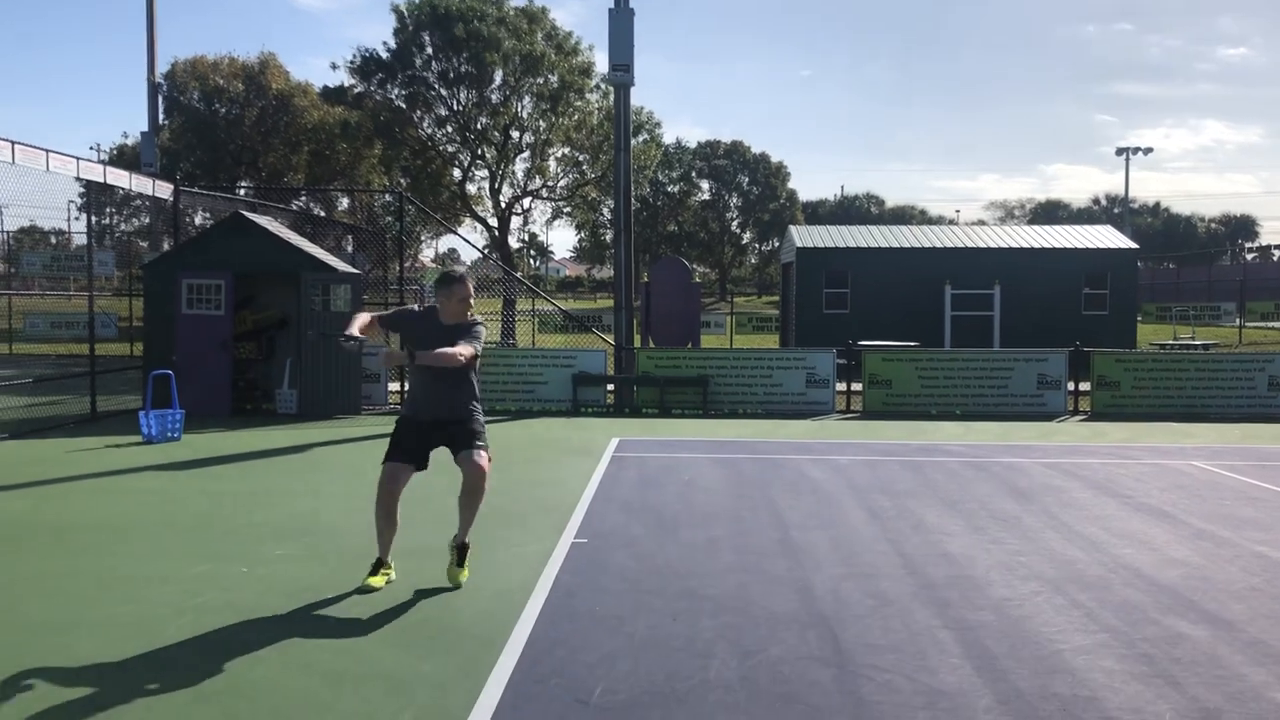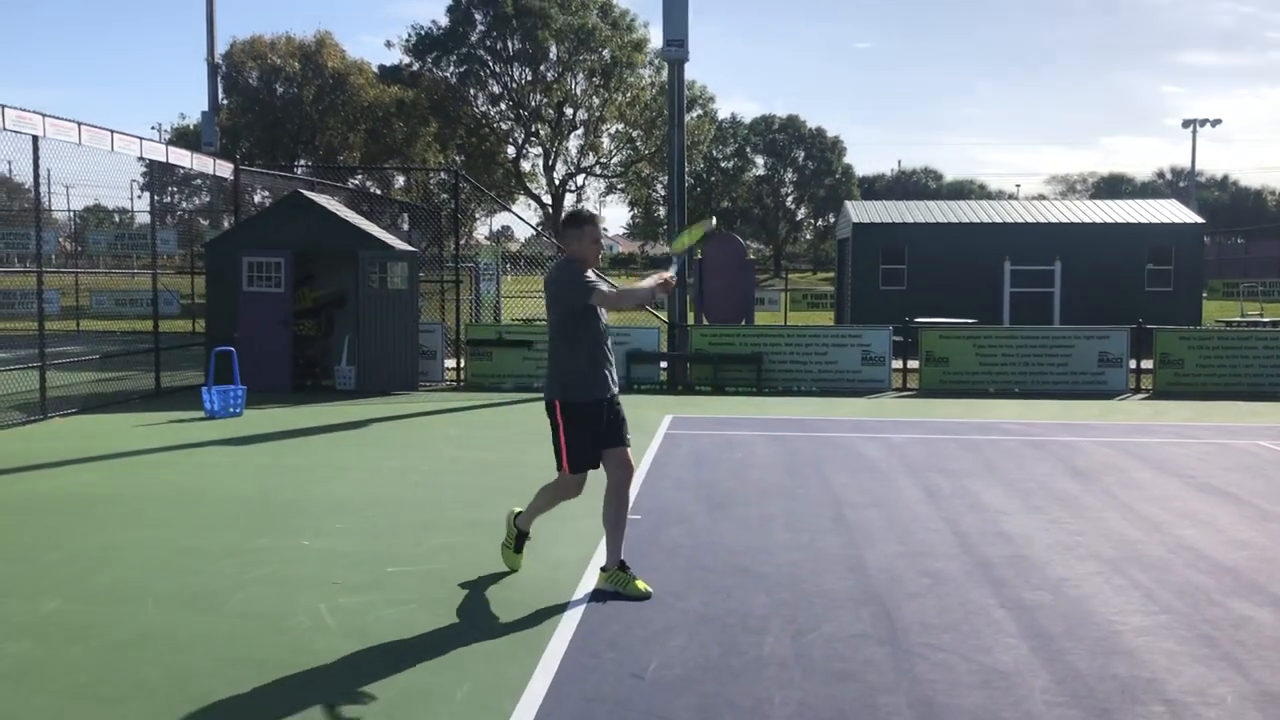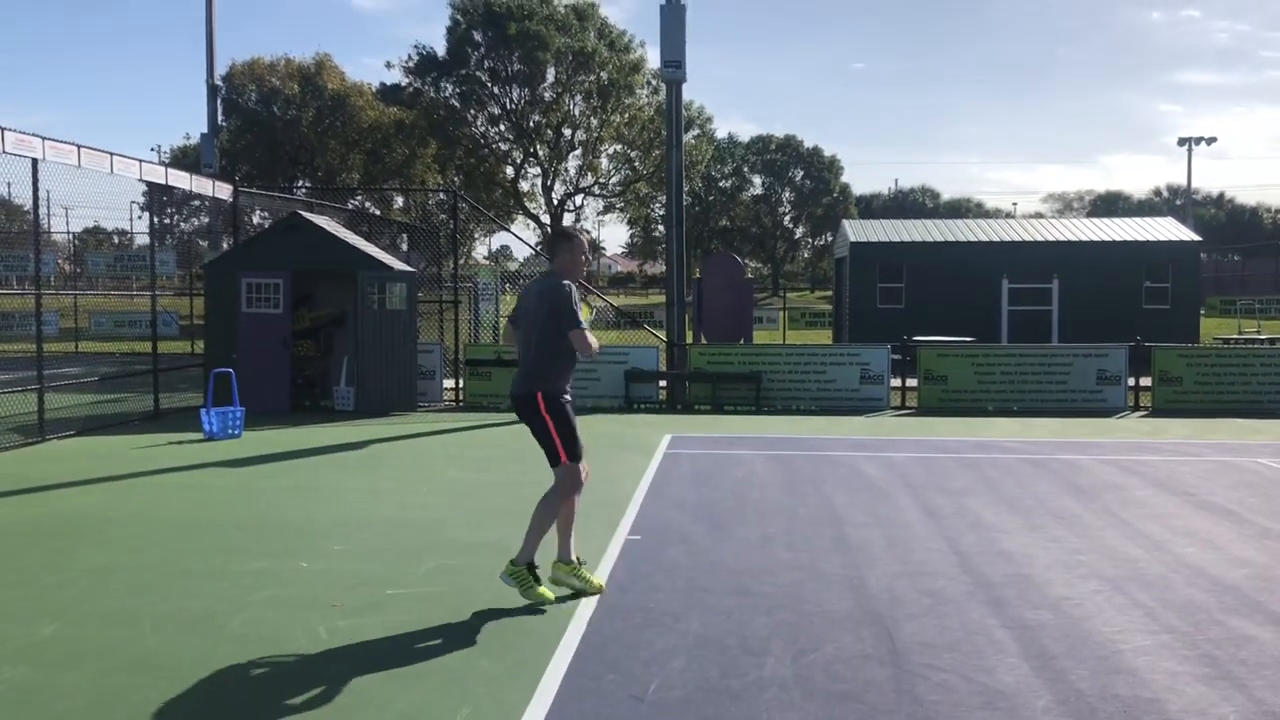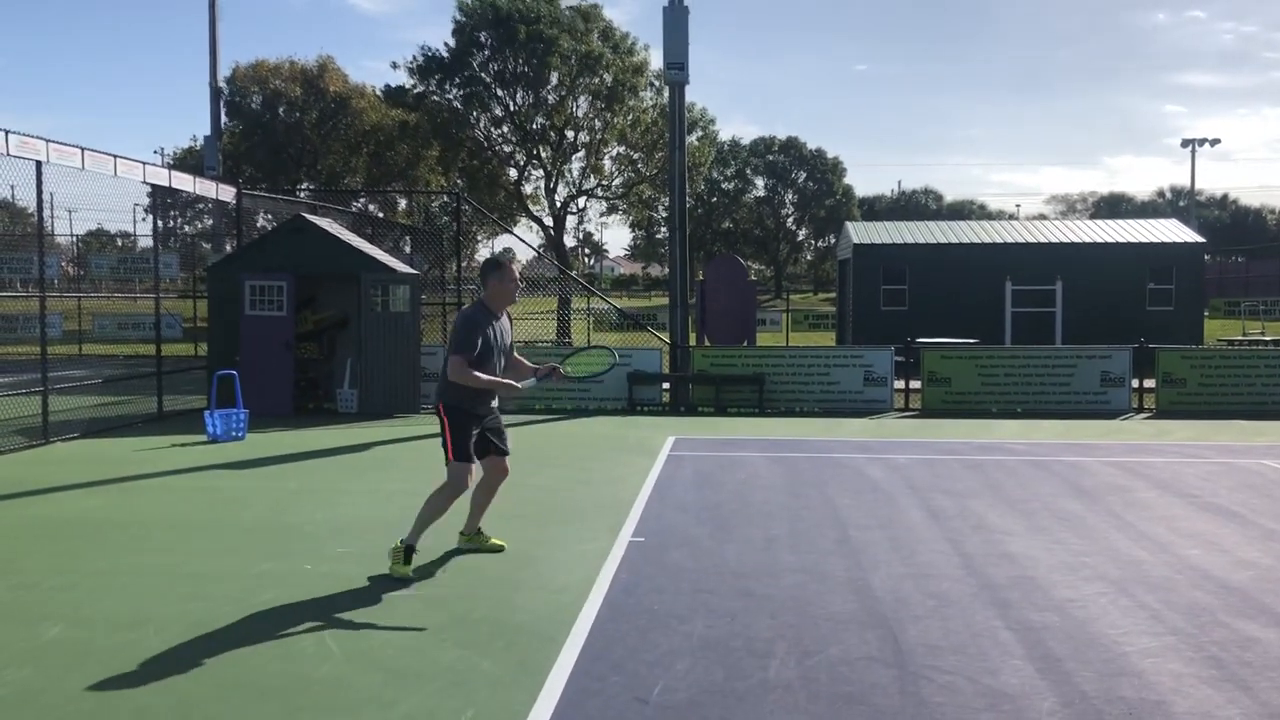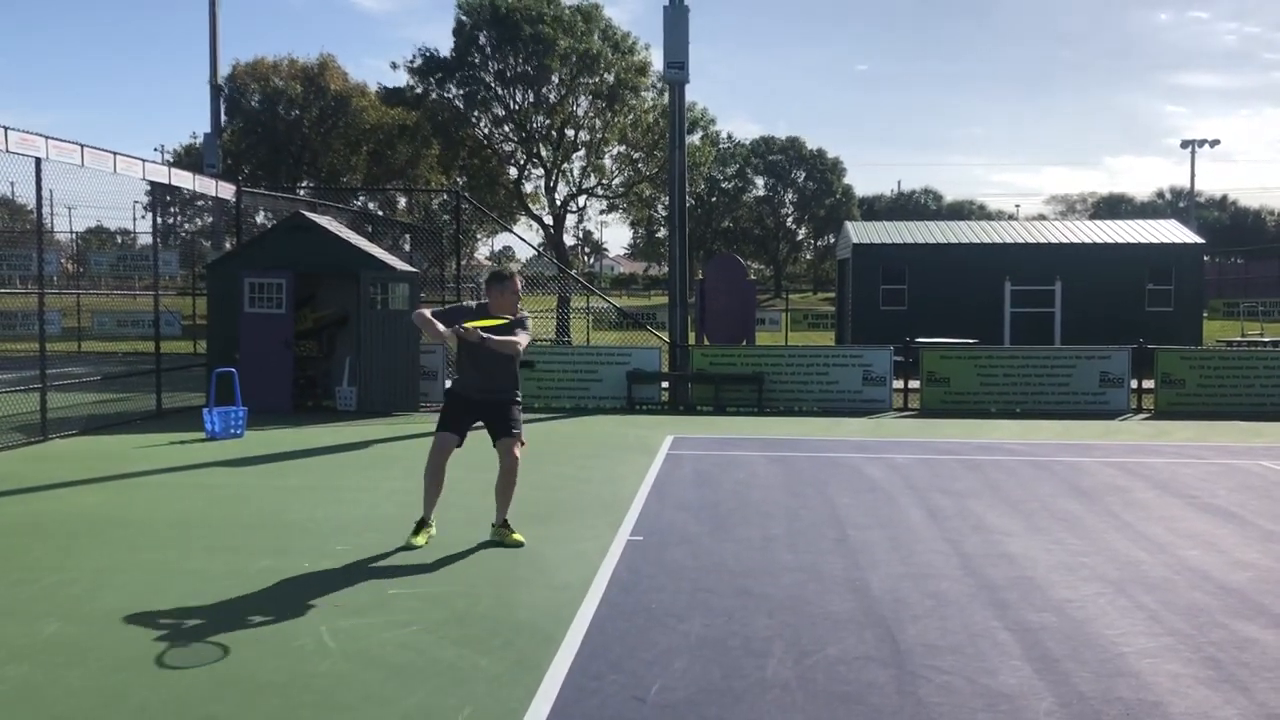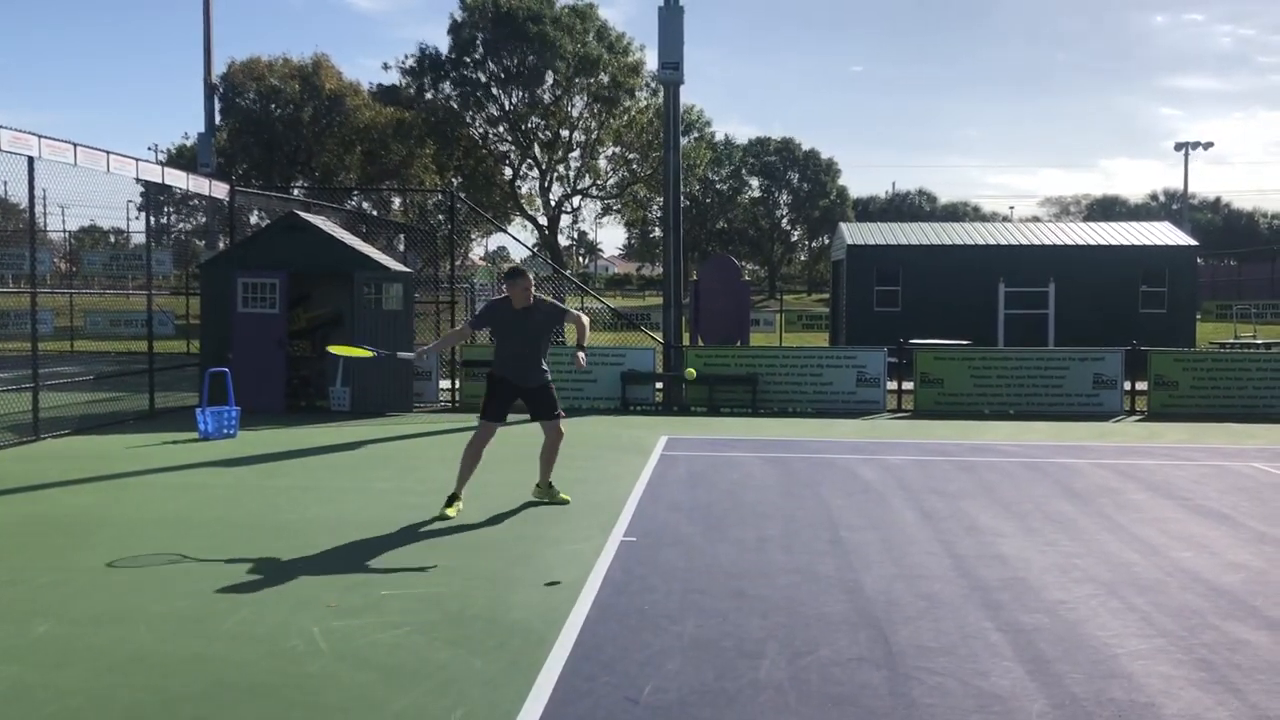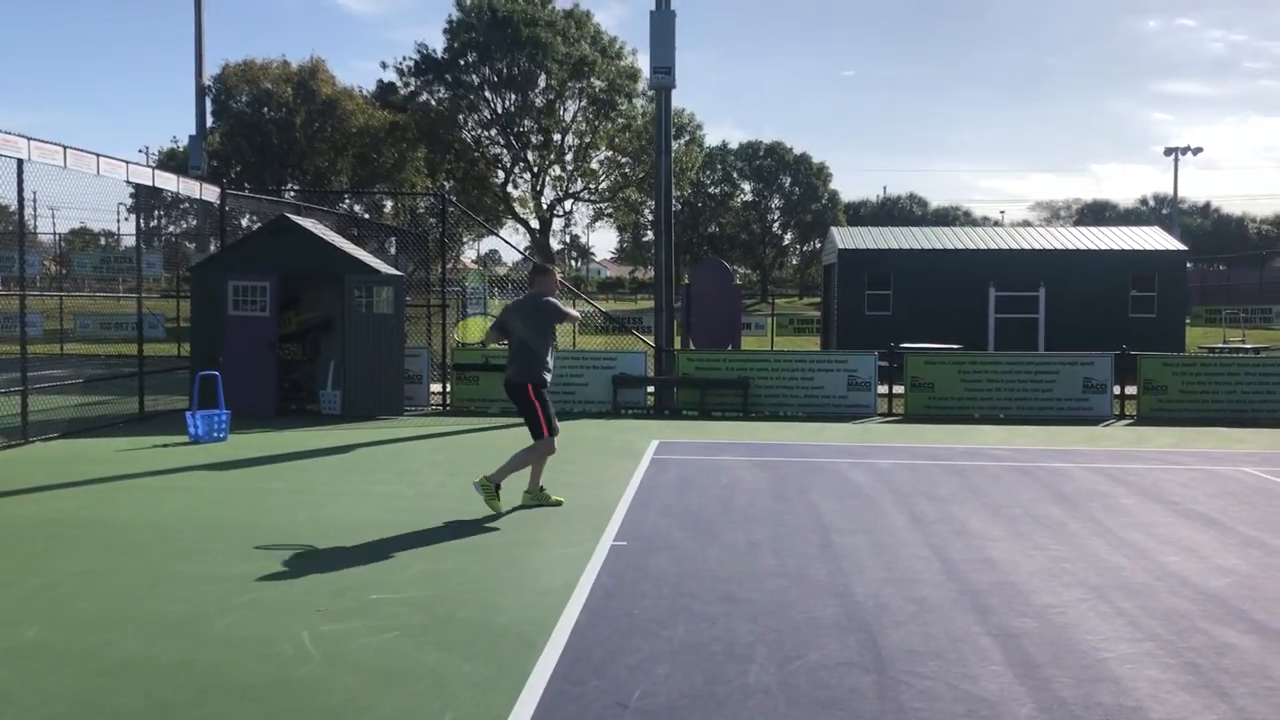
dt=0.7s
person 1, frame 1
left shoulder: (474, 327)
right shoulder: (415, 317)
left elbow: (457, 356)
right elbow: (370, 318)
left wrist: (410, 357)
right wrist: (353, 329)
left hip: (462, 415)
right hip: (418, 415)
left knee: (478, 470)
right knee: (388, 484)
left ankle: (460, 543)
right ankle: (384, 562)
person 1, frame 2
left shoulder: (586, 274)
right shoulder: (566, 279)
left elbow: (631, 295)
right elbow: (625, 298)
left wrist: (657, 282)
right wrist: (659, 280)
left hip: (603, 392)
right hip: (570, 397)
left knee: (622, 471)
right knee: (571, 484)
left ankle: (613, 568)
right ankle: (521, 523)
person 1, frame 3
left shoulder: (534, 290)
right shoulder: (562, 290)
left elbow: (508, 337)
right elbow: (585, 348)
right wrist: (593, 343)
left hip: (543, 394)
right hip: (541, 396)
left knee: (576, 477)
right knee: (569, 481)
left ankle: (566, 563)
right ankle: (521, 564)
person 1, frame 4
left shoulder: (503, 317)
right shoulder: (472, 319)
left elbow: (509, 357)
right elbow: (456, 372)
left wrist: (536, 370)
right wrist: (499, 384)
left hip: (485, 406)
right hip: (455, 407)
left knee: (499, 470)
right knee: (459, 482)
left ankle: (471, 532)
right ankle: (406, 546)
person 1, frame 5
left shoulder: (521, 320)
right shoulder: (467, 312)
left elbow: (516, 346)
right elbow: (420, 314)
left wrist: (481, 338)
right wrist: (434, 327)
left hip: (503, 398)
right hip: (463, 395)
left knee: (510, 458)
right knee: (439, 451)
left ankle: (500, 524)
right ankle: (425, 521)
person 1, frame 6
left shoulder: (546, 307)
right shoulder: (495, 309)
left elbow: (580, 319)
right elbow: (462, 332)
left wrist: (580, 349)
right wrist: (432, 349)
left hip: (538, 380)
right hip: (504, 378)
left knee: (555, 433)
right knee: (482, 435)
left ankle: (543, 486)
right ankle: (456, 495)
person 1, frame 7
left shoulder: (513, 308)
right shoulder: (546, 304)
left elbow: (491, 336)
right elbow: (574, 316)
right wrist: (561, 310)
left hip: (519, 380)
right hip: (528, 383)
left knee: (548, 435)
right knee: (546, 444)
left ankle: (534, 491)
right ankle: (491, 481)
